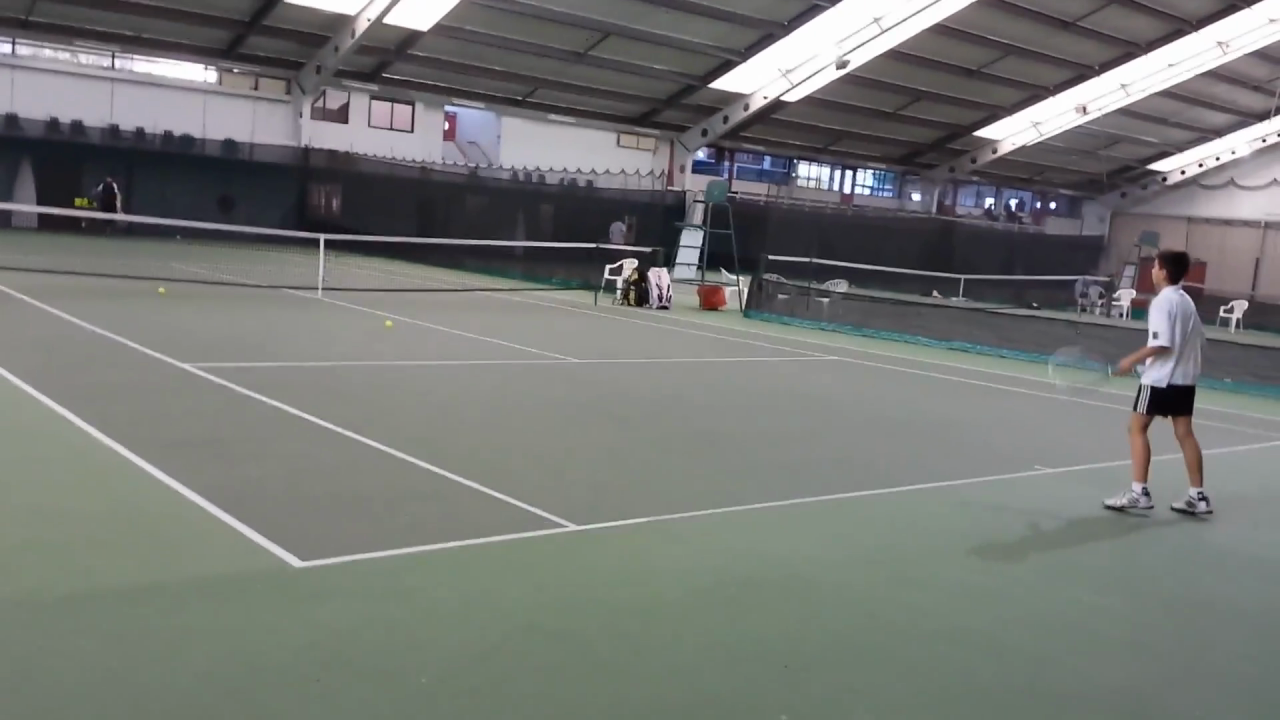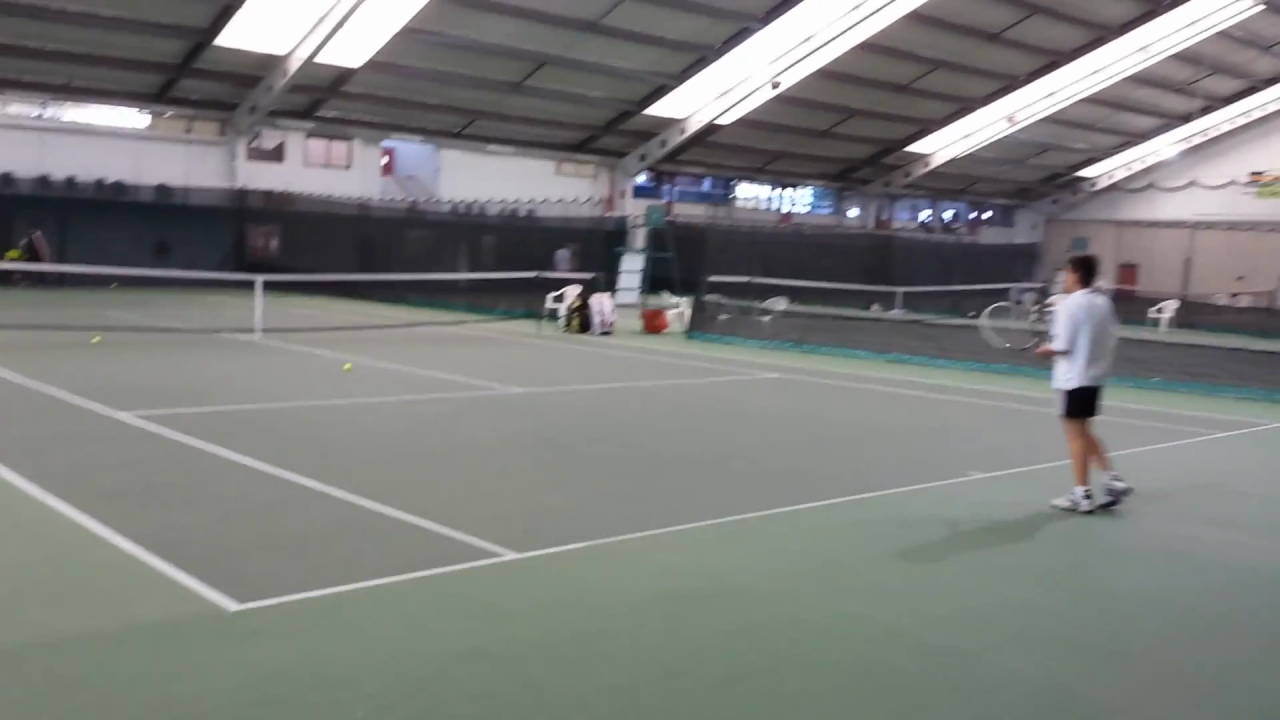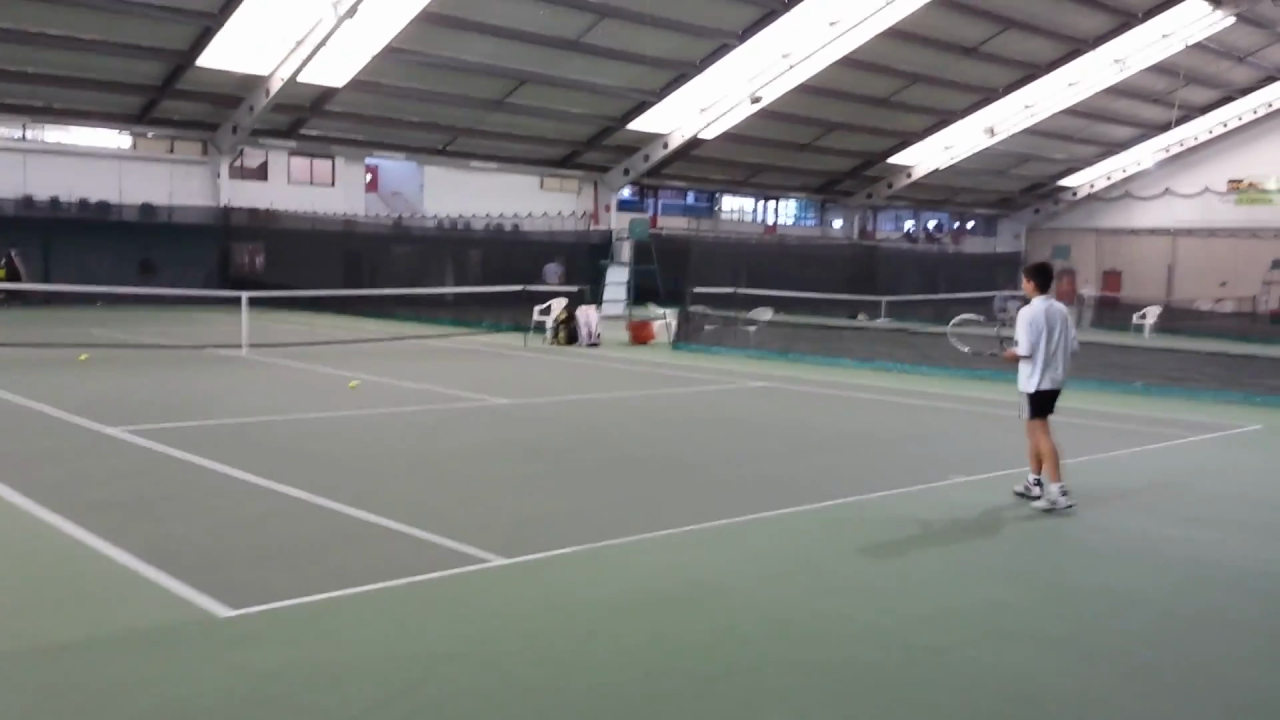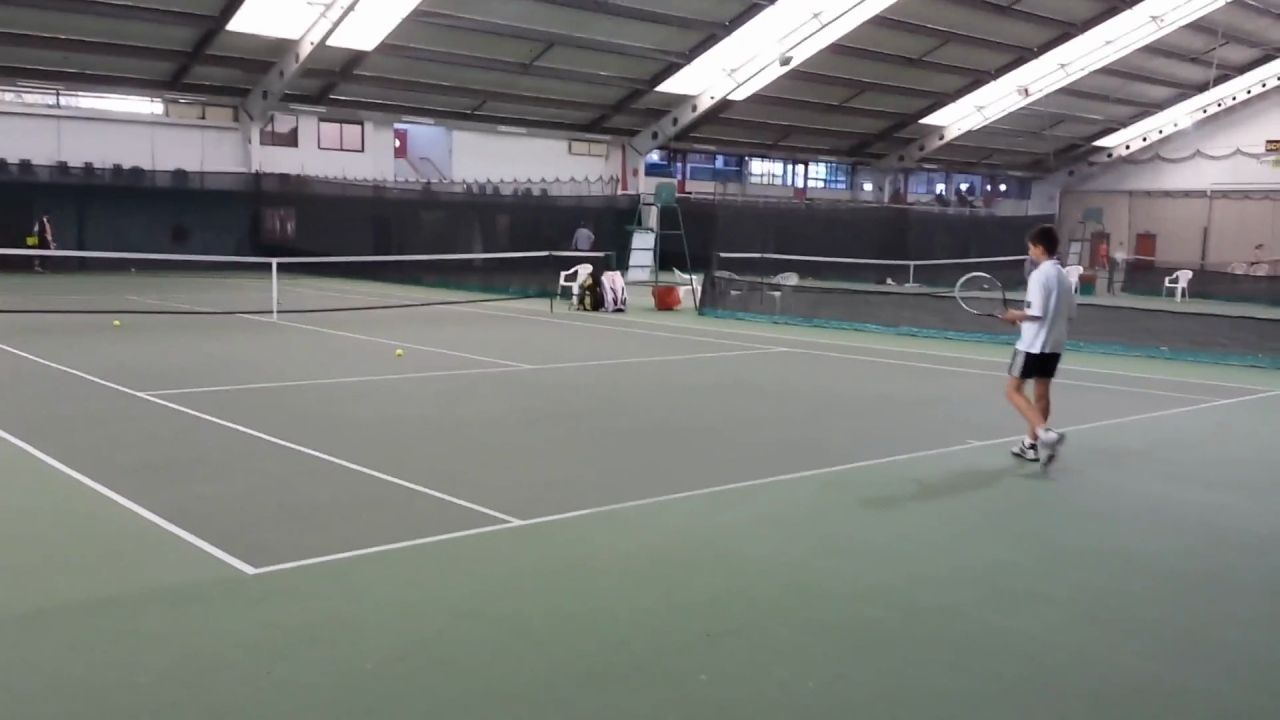
dt=0.3s
person 1, frame 1
left shoulder: (1162, 301)
right shoulder: (1187, 301)
left elbow: (1161, 344)
right elbow: (1193, 342)
left wrist: (1132, 360)
left hip: (1161, 378)
right hip: (1186, 378)
left knee: (1137, 428)
right knee: (1185, 434)
left ankle: (1139, 491)
right ankle: (1198, 496)
person 1, frame 2
left shoulder: (1068, 305)
right shoulder: (1103, 304)
left elbow: (1060, 347)
right elbow: (1109, 342)
left wrist: (1045, 351)
left hip: (1072, 378)
right hip: (1094, 377)
left knee: (1074, 434)
right knee: (1084, 431)
left ankle: (1083, 495)
right ankle: (1114, 482)
person 1, frame 3
left shoulder: (1028, 312)
right shoulder: (1062, 310)
left elbow: (1023, 352)
right elbow: (1072, 346)
left wrist: (1010, 355)
left hip: (1035, 381)
right hip: (1055, 380)
left knee: (1041, 434)
right knee: (1036, 430)
left ankle: (1058, 493)
right ankle: (1034, 482)
person 1, frame 4
left shoulder: (1040, 275)
right shoulder: (1063, 275)
left elbow: (1036, 312)
right elbow: (1068, 312)
left wrist: (1016, 315)
left hip: (1033, 344)
right hip: (1055, 343)
left knee: (1013, 390)
right knee: (1041, 392)
left ankle: (1046, 433)
right ankle: (1031, 444)
